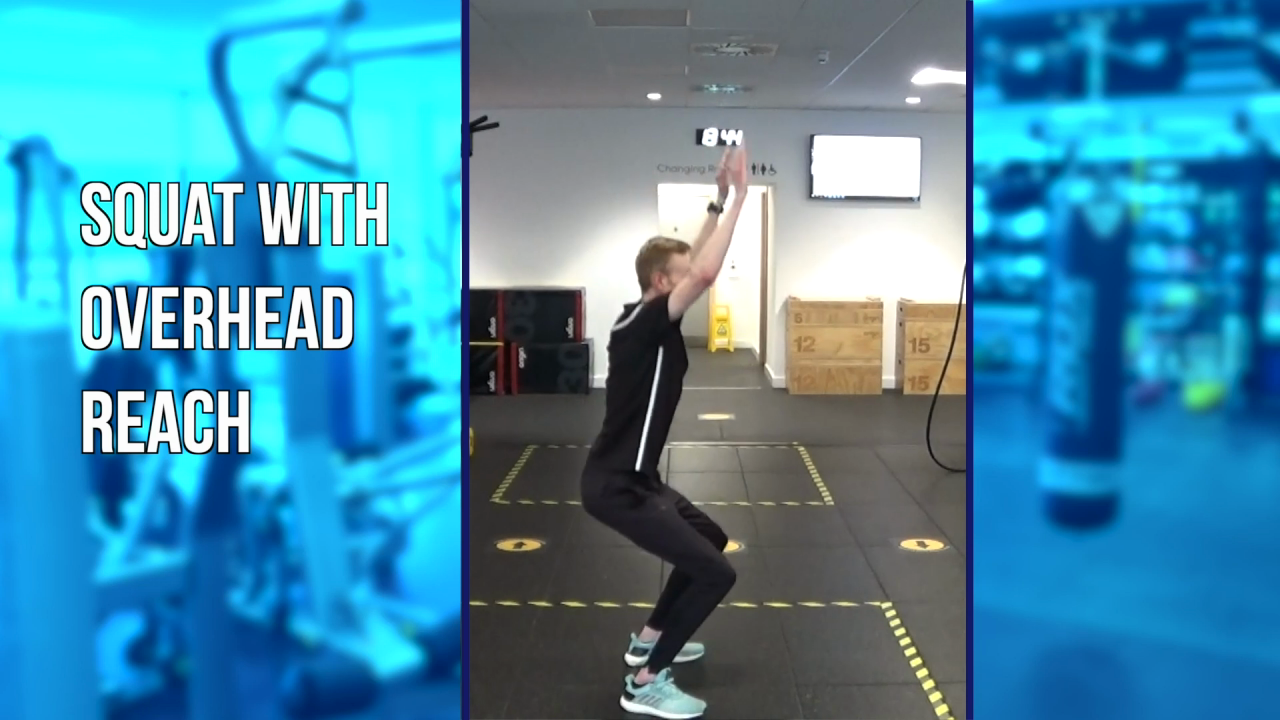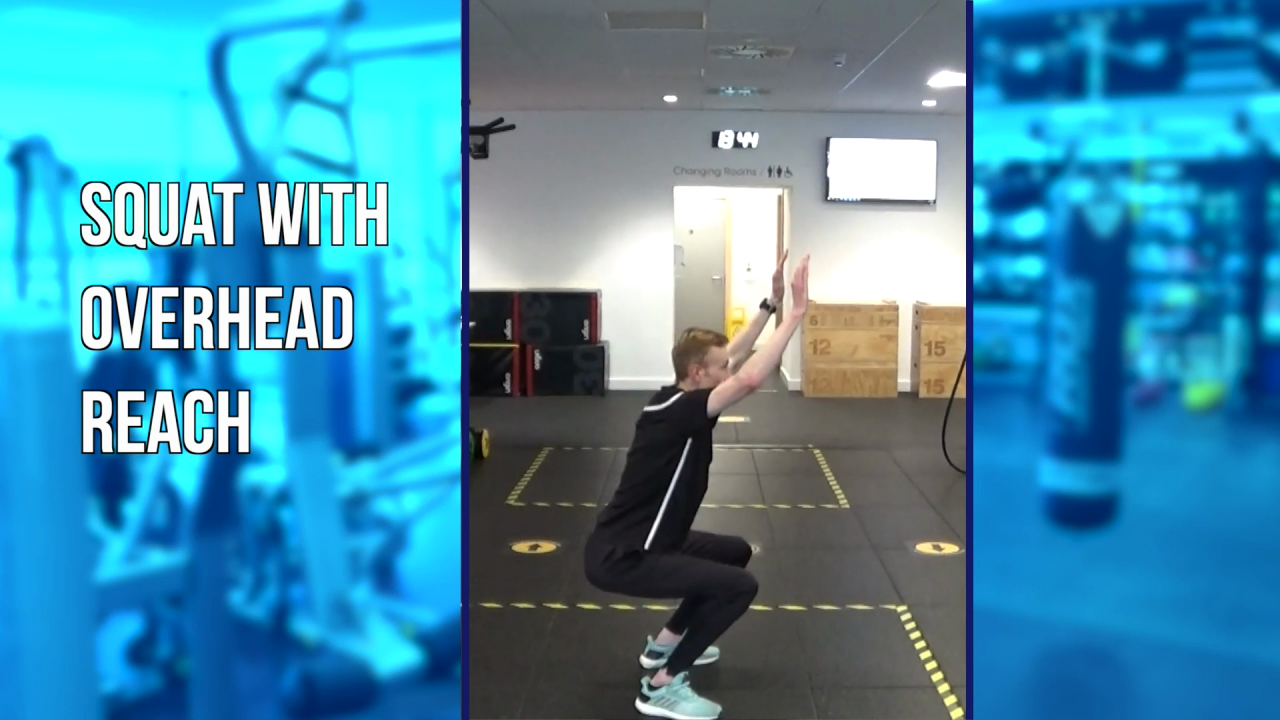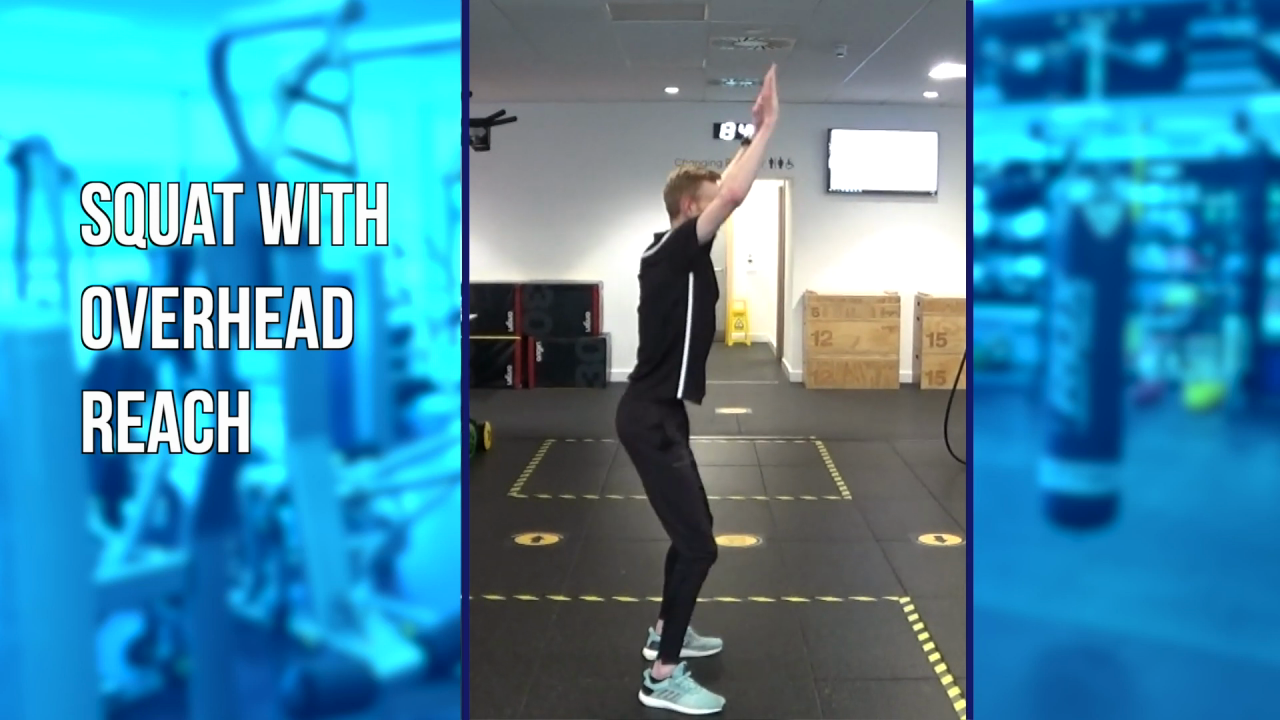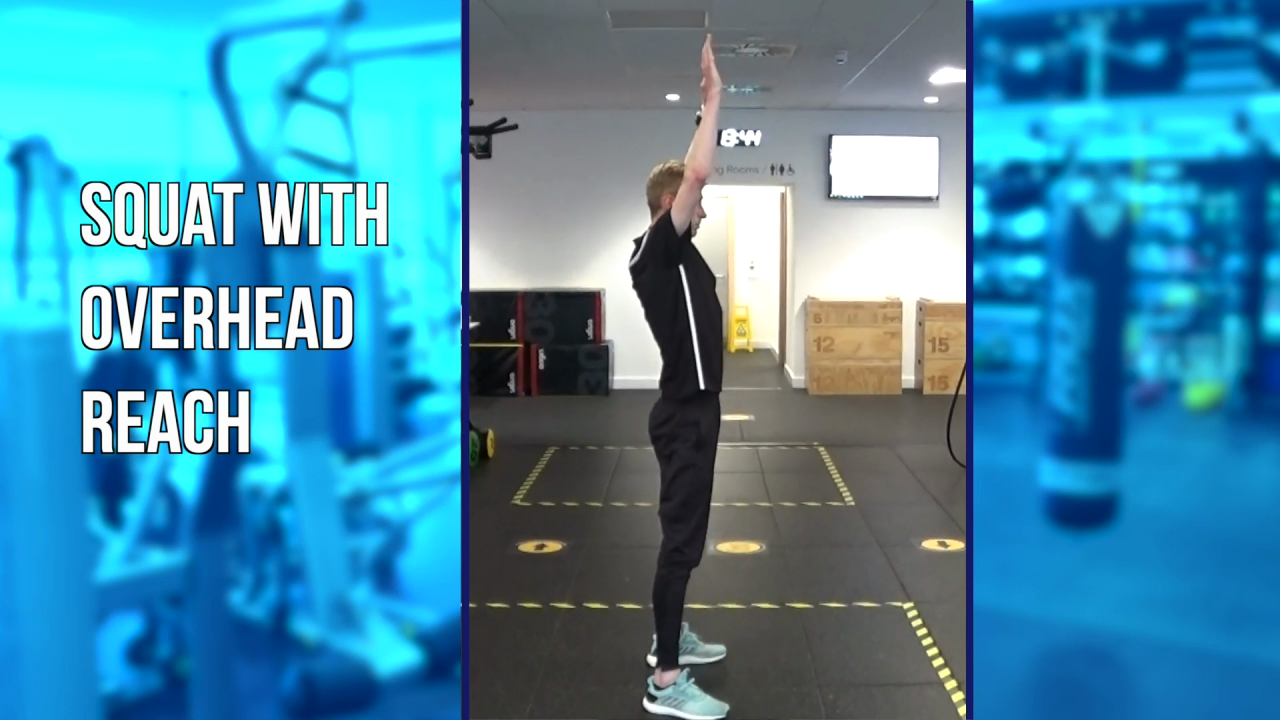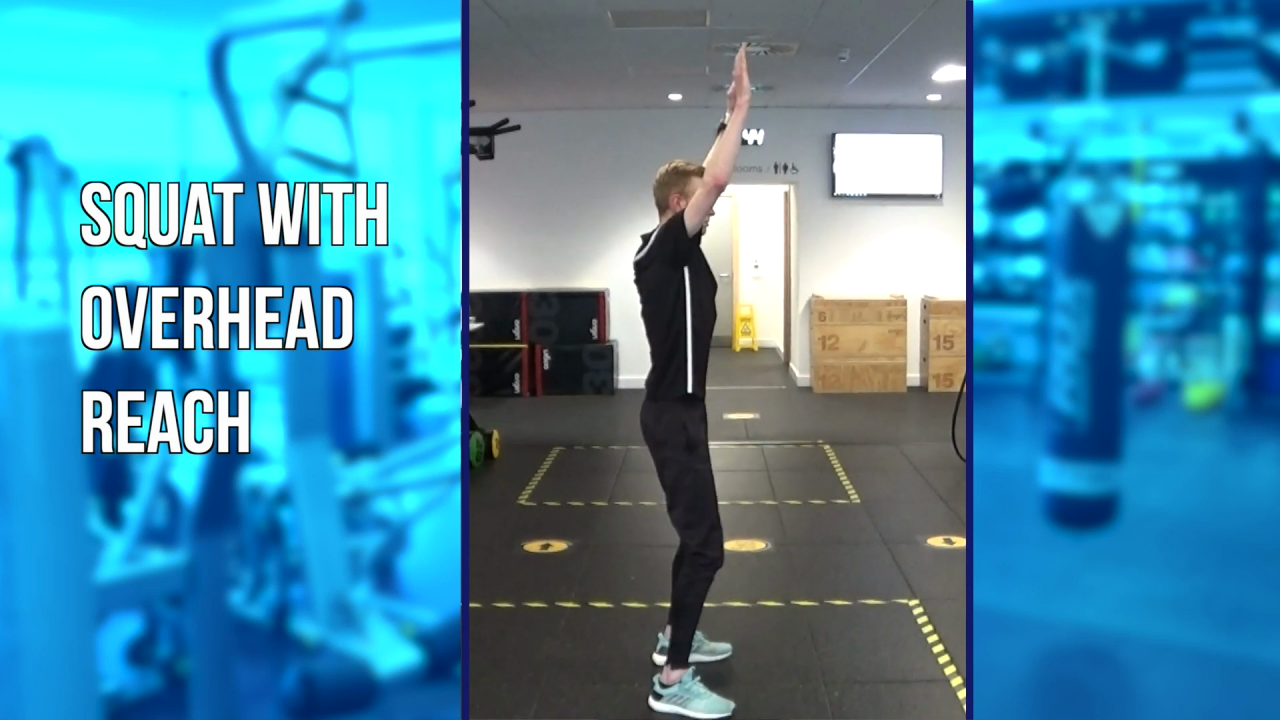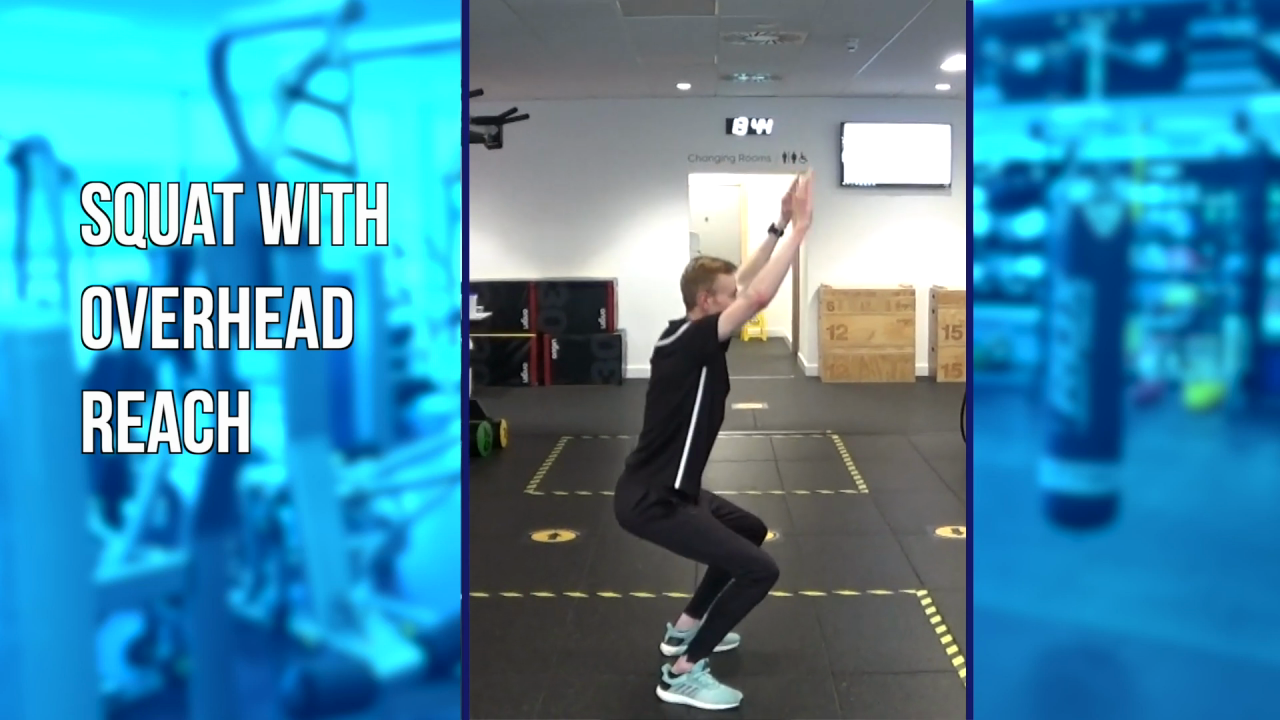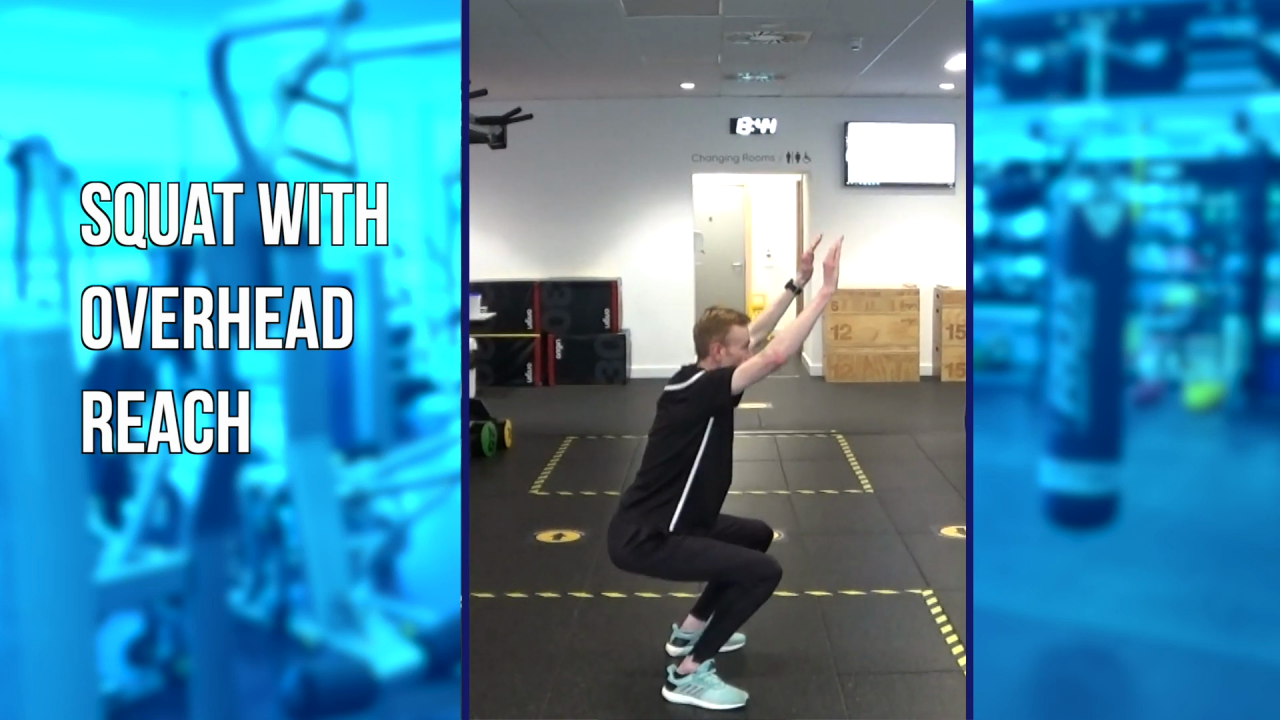
dt=0.7s
person 1, frame 1
left shoulder: (647, 320)
right shoulder: (644, 322)
left elbow: (695, 265)
right elbow: (705, 273)
left wrist: (720, 203)
right wrist: (737, 203)
left hip: (631, 477)
right hip: (617, 486)
left knee: (711, 541)
right knee: (715, 574)
left ankle: (649, 636)
person 1, frame 2
left shoulder: (680, 401)
right shoulder: (678, 413)
left elbow: (737, 360)
right elbow: (750, 380)
left wrist: (771, 305)
right wrist: (795, 314)
left hip: (638, 542)
right hip: (619, 558)
left knee: (736, 552)
right knee: (739, 585)
left ankle: (665, 641)
person 1, frame 3
left shoulder: (674, 252)
right shoulder: (672, 250)
left elbow: (724, 193)
right elbow: (733, 196)
left wrist: (753, 135)
right wrist: (765, 130)
left hip: (660, 413)
right hip: (652, 418)
left knee: (693, 530)
right knee: (695, 543)
left ankle: (668, 631)
person 1, frame 4
left shoulder: (671, 253)
right shoulder: (658, 250)
left elbow: (691, 176)
right elbow: (696, 173)
left wrist: (710, 107)
right wrist: (711, 101)
left hip: (690, 408)
right hip: (686, 414)
left knee: (684, 535)
right knee: (681, 541)
left ankle: (670, 636)
person 1, frame 5
left shoulder: (666, 250)
right shoulder: (666, 247)
left elbow: (708, 180)
right elbow: (717, 181)
left wrist: (730, 118)
right wrist: (740, 112)
left hip: (677, 411)
right hip: (674, 416)
left knee: (699, 535)
right knee: (704, 545)
left ankle: (676, 635)
person 1, frame 6
left shoulder: (687, 335)
right shoulder: (692, 341)
left elbow: (747, 284)
right elbow: (759, 296)
left wrist: (779, 227)
right wrist: (799, 228)
left hip: (667, 487)
right hip: (651, 500)
left knee: (751, 531)
right knee: (759, 569)
left ankle: (686, 626)
right ankle: (683, 671)
person 1, frame 7
left shoulder: (698, 381)
right shoulder: (701, 390)
left elbow: (759, 339)
right elbow: (775, 357)
left wrist: (797, 283)
right wrist: (825, 290)
left hip: (660, 523)
right hip: (643, 540)
left knee: (758, 537)
right knee: (762, 571)
left ankle: (691, 629)
right ankle: (688, 673)
